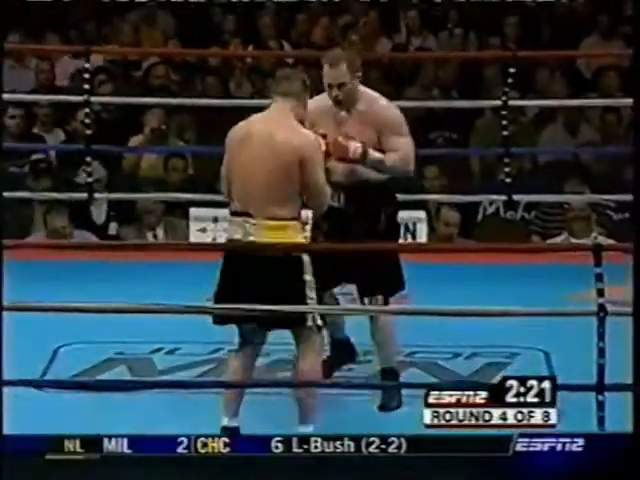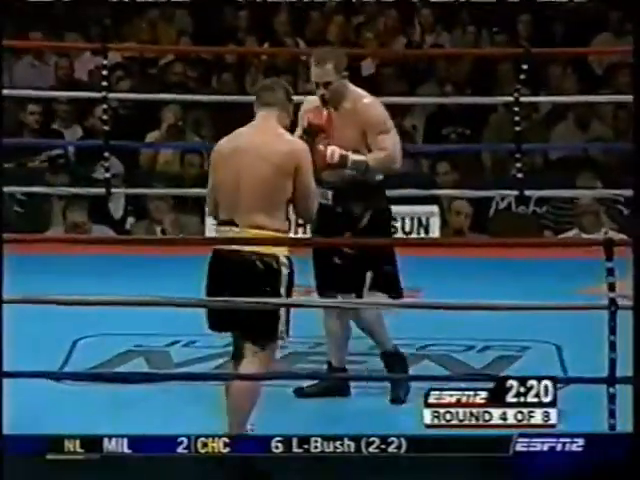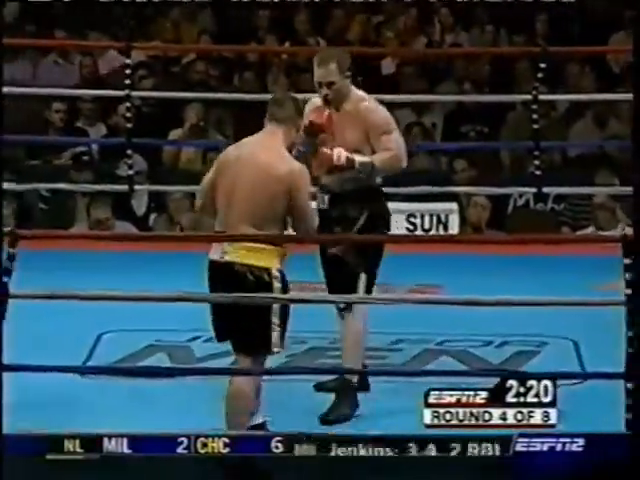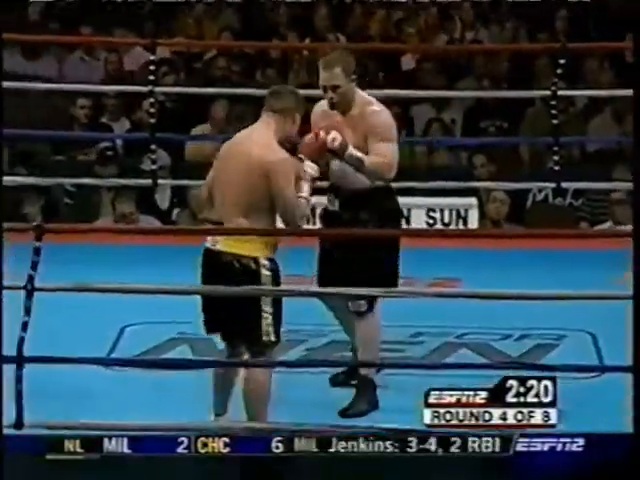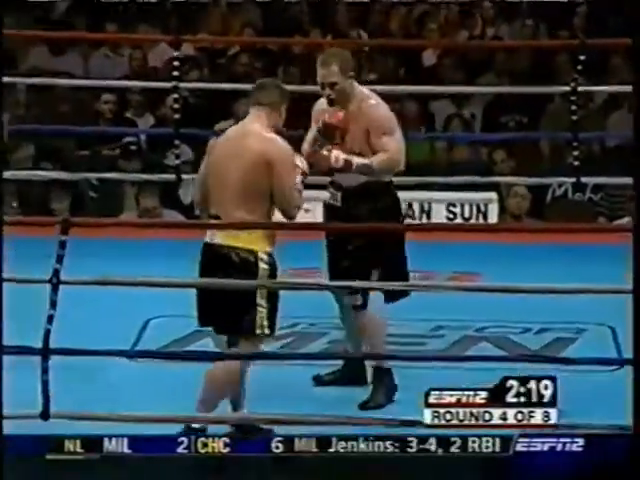
dt=0.3s
person 1, frame 1
left shoulder: (383, 111)
right shoulder: (316, 108)
left elbow: (406, 163)
left wrist: (366, 156)
left hip: (372, 206)
right hip: (332, 203)
left knee: (377, 299)
right knee: (318, 282)
left ankle: (390, 377)
right ankle: (339, 344)
person 1, frame 2
left shoulder: (368, 109)
right shoulder: (310, 107)
left elbow: (392, 159)
left wrist: (346, 160)
right wrist: (305, 138)
left hip: (363, 205)
right hip: (328, 203)
left knee: (357, 296)
right knee: (330, 295)
left ankle: (392, 357)
right ankle: (337, 374)
person 1, frame 3
left shoulder: (371, 112)
right shoulder: (313, 109)
left elbow: (397, 159)
right elbow: (298, 160)
left wrist: (353, 162)
right wrist: (307, 139)
left hip: (363, 209)
right hip: (329, 205)
left knee: (350, 300)
right knee: (342, 297)
left ankle: (349, 392)
right ankle: (354, 372)
person 1, frame 4
left shoulder: (376, 116)
right shoulder: (320, 112)
left elbow: (386, 169)
right elbow: (315, 162)
left wrist: (344, 151)
left hip: (372, 210)
right hip: (338, 205)
left knee: (362, 301)
right knee: (330, 289)
left ankle: (367, 387)
right ankle: (363, 356)
person 1, frame 5
left shoulder: (375, 111)
right shoulder: (321, 108)
left elbow: (396, 161)
right elbow: (309, 160)
left wrist: (351, 163)
right wrist: (321, 138)
left hip: (374, 204)
right hip: (340, 201)
left knee: (360, 296)
right knee: (343, 291)
left ankle: (384, 375)
right ankle: (355, 365)
person 2, frame 1
left shoulder: (237, 132)
right shoulder: (305, 140)
right elbow: (319, 204)
left hip: (240, 243)
right hip: (282, 247)
left knee: (248, 340)
right knee: (310, 340)
left ankle: (229, 423)
right ankle: (308, 428)
person 2, frame 2
left shoulder: (223, 146)
right shoulder: (295, 148)
left elbow: (213, 207)
right elbow: (308, 211)
left hip: (225, 253)
right hip: (265, 256)
left knee: (243, 345)
right knee: (259, 352)
left ankle: (233, 431)
person 2, frame 3
left shoulder: (229, 154)
right shoulder: (293, 170)
left elbow: (203, 205)
right elbow: (307, 229)
left hip: (221, 261)
right hip: (258, 267)
left knee: (247, 351)
right knee: (251, 360)
left ankle: (251, 422)
person 2, frame 4
left shoulder: (230, 145)
right shoulder: (277, 157)
left elbow: (210, 193)
right elbow: (295, 219)
right wrist: (305, 182)
left hip: (216, 252)
right hip: (249, 258)
left knee: (234, 345)
right knee: (260, 353)
left ankle: (219, 421)
person 2, frame 5
left shoulder: (220, 142)
right shoulder: (277, 148)
left elbow: (200, 200)
right elbow: (290, 210)
right wrist: (298, 174)
left hip: (214, 246)
right hip: (248, 253)
left knee: (238, 338)
right knee: (244, 344)
left ankle: (240, 418)
right ankle: (195, 425)
